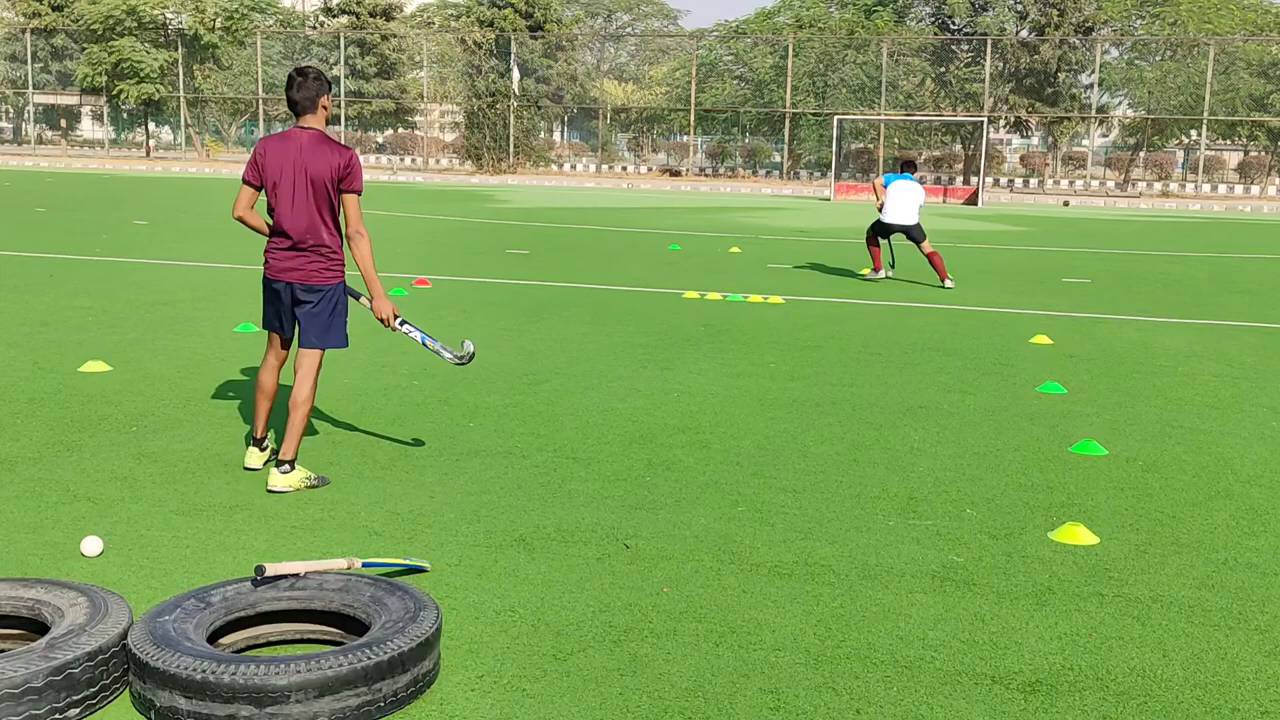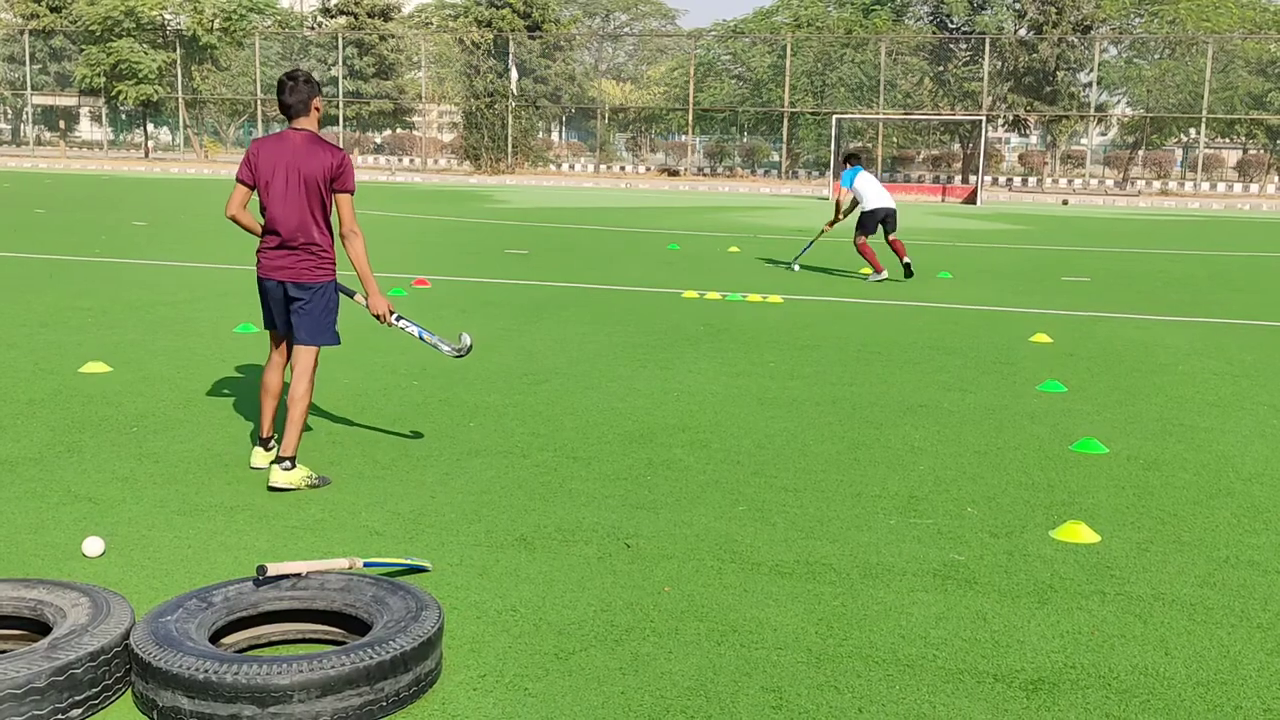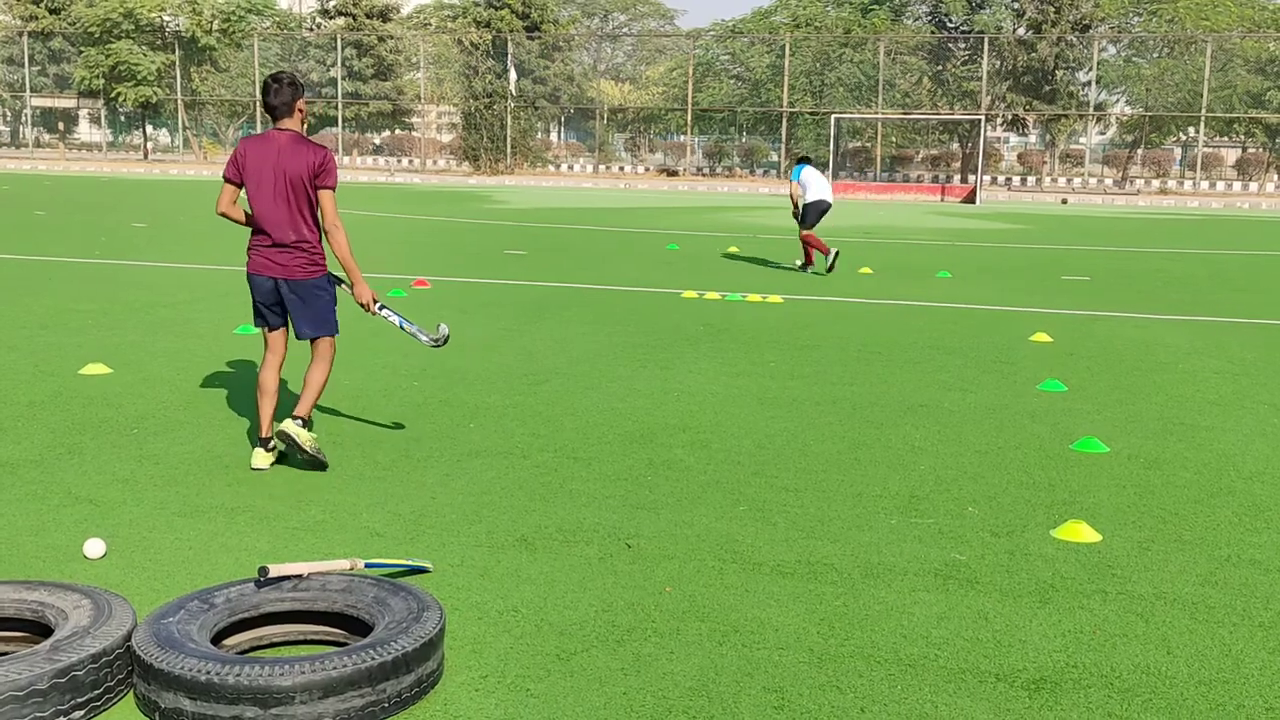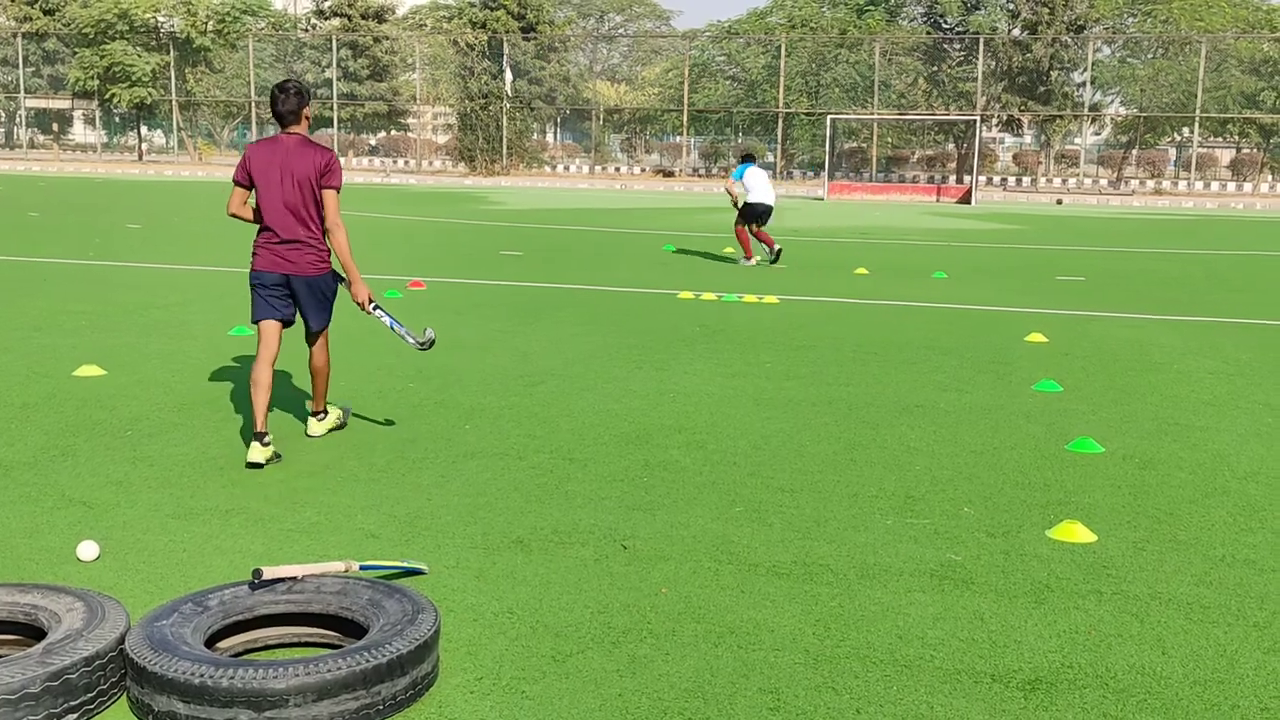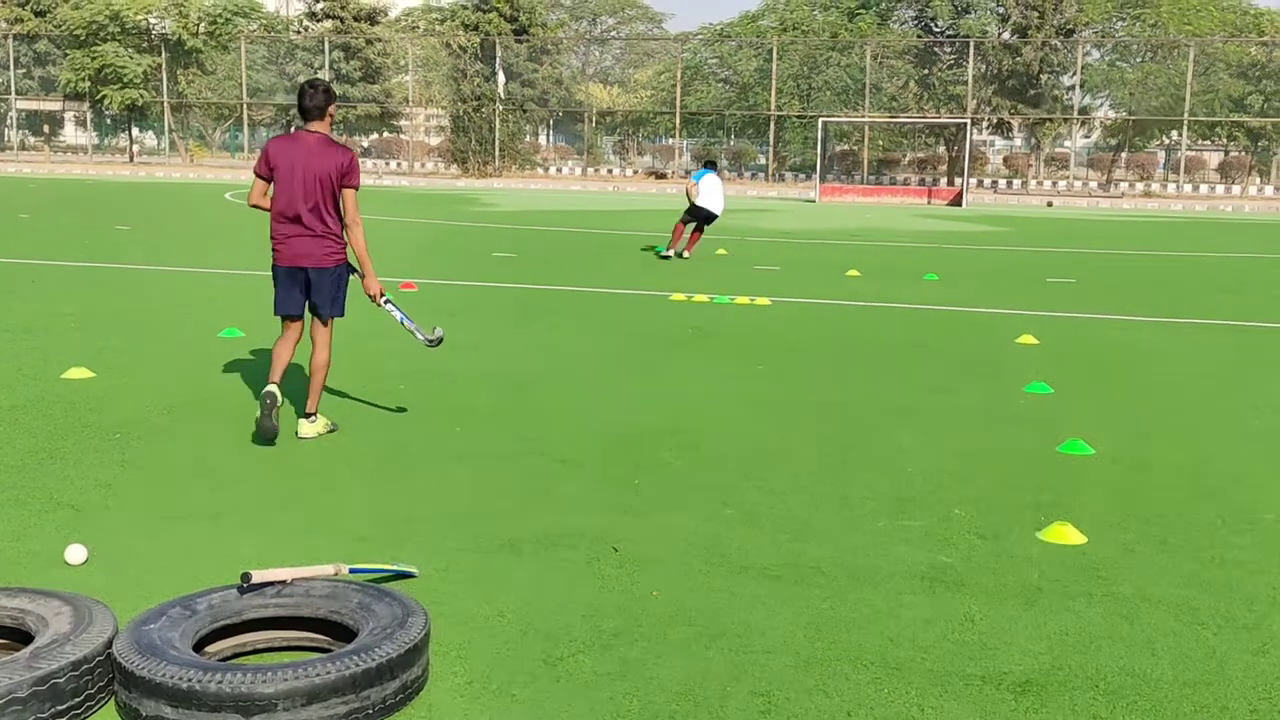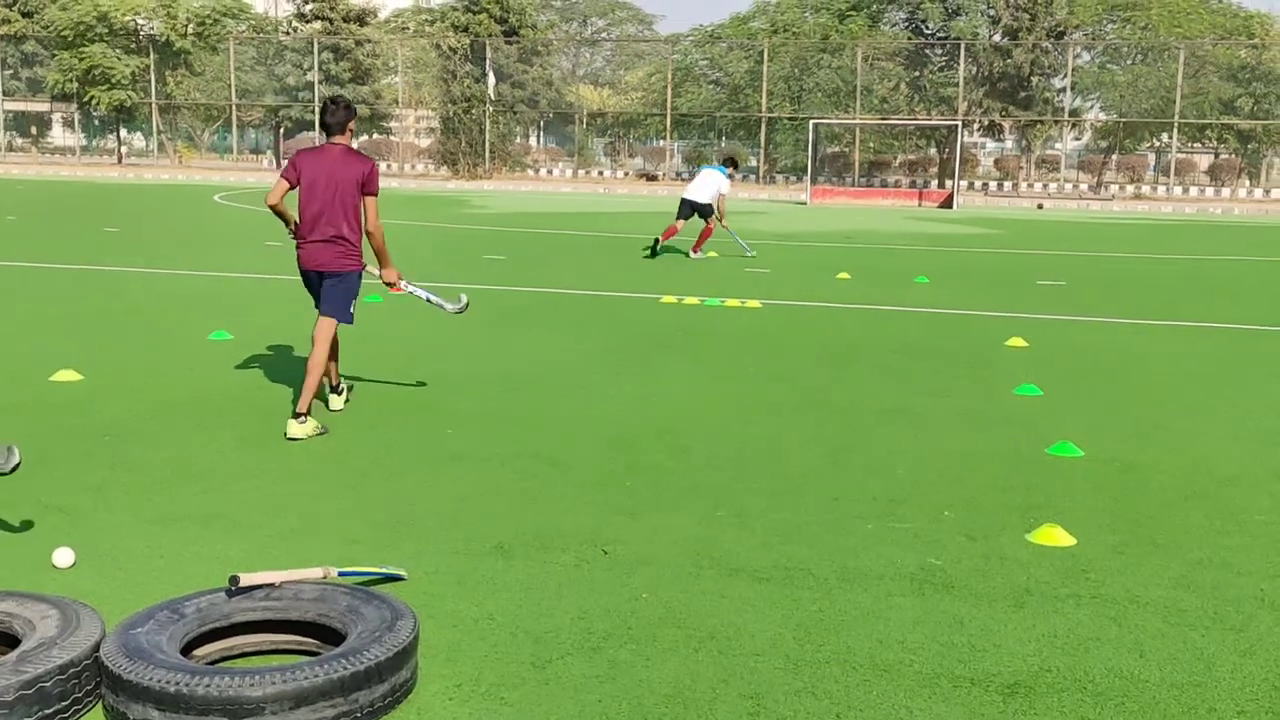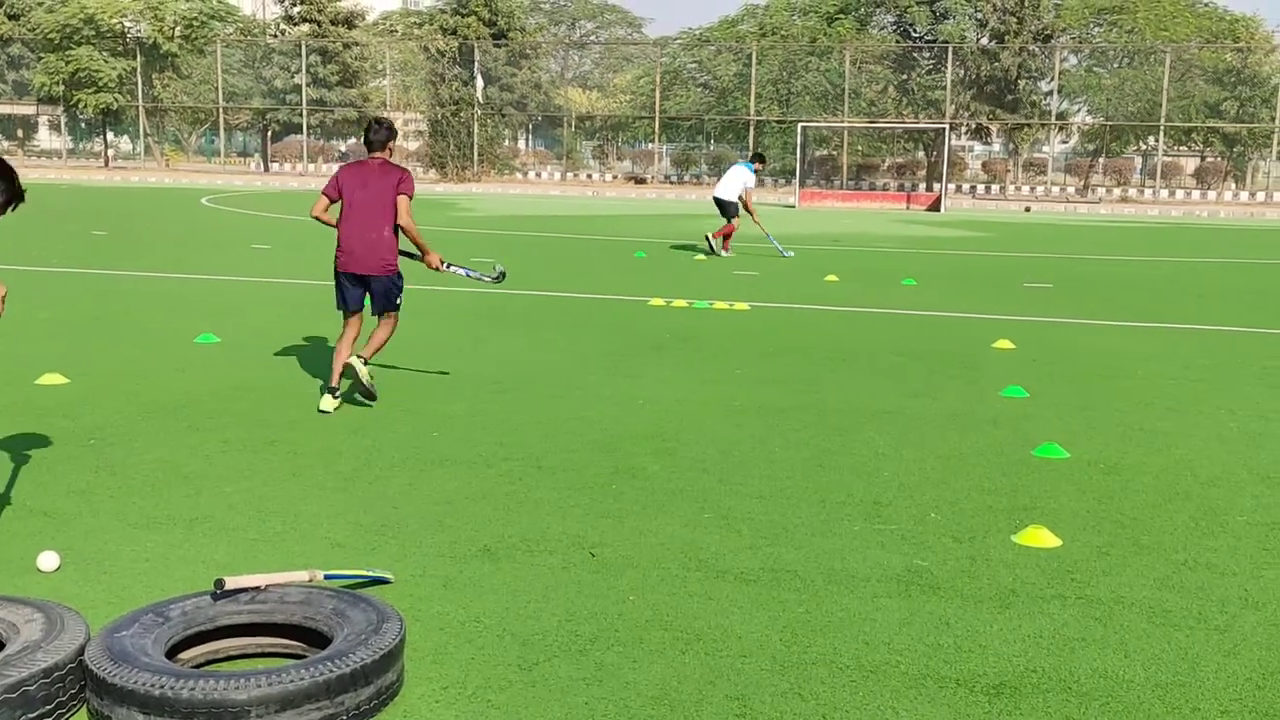
dt=0.3s
person 1, frame 1
left shoulder: (266, 148)
right shoulder: (343, 157)
left elbow: (241, 211)
right elbow: (355, 233)
right wrist: (378, 295)
left hip: (277, 271)
right hip: (322, 276)
left knee: (274, 356)
right knee: (307, 369)
left ankle: (258, 445)
right ankle: (285, 468)
person 1, frame 2
left shoulder: (259, 149)
right shoulder: (334, 158)
left elbow: (234, 209)
right elbow: (349, 231)
right wrist: (373, 292)
left hip: (270, 270)
right hip: (314, 274)
left knee: (277, 356)
right knee: (303, 368)
left ankle: (263, 444)
right ankle: (286, 465)
person 1, frame 3
left shoulder: (245, 149)
right shoulder: (318, 156)
left elbow: (224, 207)
right elbow: (331, 226)
right wrist: (357, 282)
left hip: (261, 268)
right hip: (306, 270)
left knee: (273, 353)
right knee: (324, 349)
left ankle: (264, 444)
right ankle: (299, 421)
person 1, frame 4
left shoulder: (254, 152)
right shoulder: (324, 157)
left elbow: (235, 207)
right elbow: (333, 224)
right wrist: (355, 280)
left hip: (266, 265)
right hip: (312, 265)
left knee: (267, 349)
right knee: (317, 340)
left ankle: (260, 438)
right ankle: (319, 415)
person 1, frame 5
left shoulder: (275, 148)
right shoulder: (344, 157)
left elbow: (255, 199)
right elbow: (351, 221)
right wrist: (368, 274)
left hip: (285, 256)
right hip: (328, 258)
left knee: (289, 331)
right knee: (321, 334)
left ankle: (272, 388)
right ankle: (310, 418)
person 1, frame 6
left shoulder: (302, 159)
right shoulder: (365, 166)
left elbow: (272, 199)
right elbow: (372, 226)
left wrist: (290, 222)
right wrist: (386, 267)
left hip: (308, 258)
right hip: (344, 261)
left knee: (327, 323)
right knee: (322, 337)
left ankle: (336, 389)
right ankle: (300, 417)
person 1, frame 7
left shoulder: (345, 171)
right shoulder: (400, 175)
left elbow: (317, 211)
right elbow: (403, 220)
right wrist: (426, 253)
left hip: (346, 262)
right hip: (382, 263)
left knee: (351, 326)
right knee: (389, 321)
left ankle: (331, 392)
right ankle: (361, 361)
